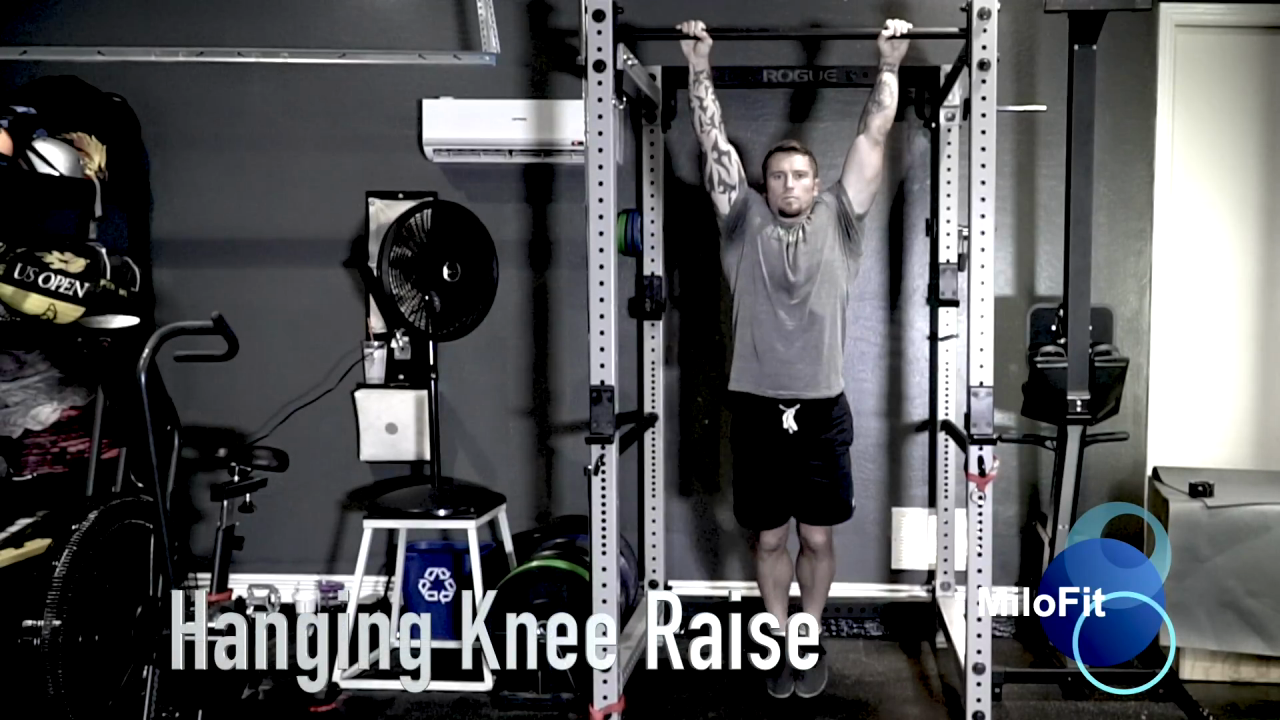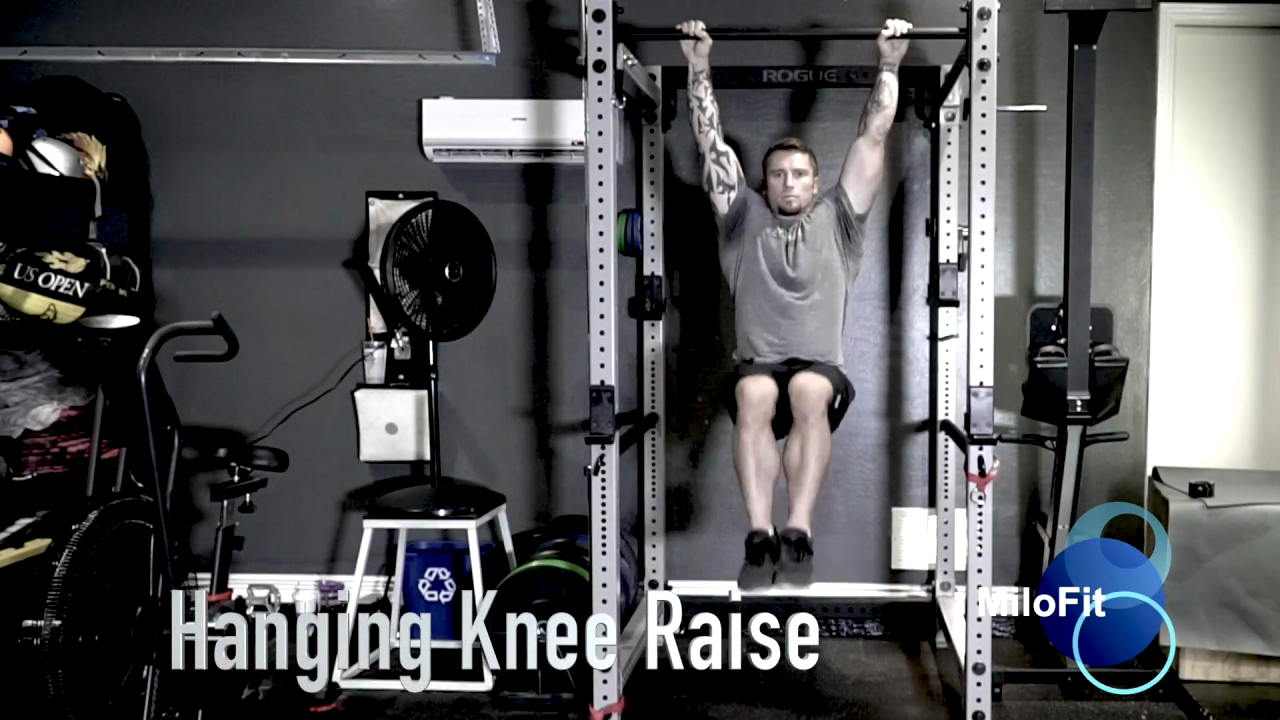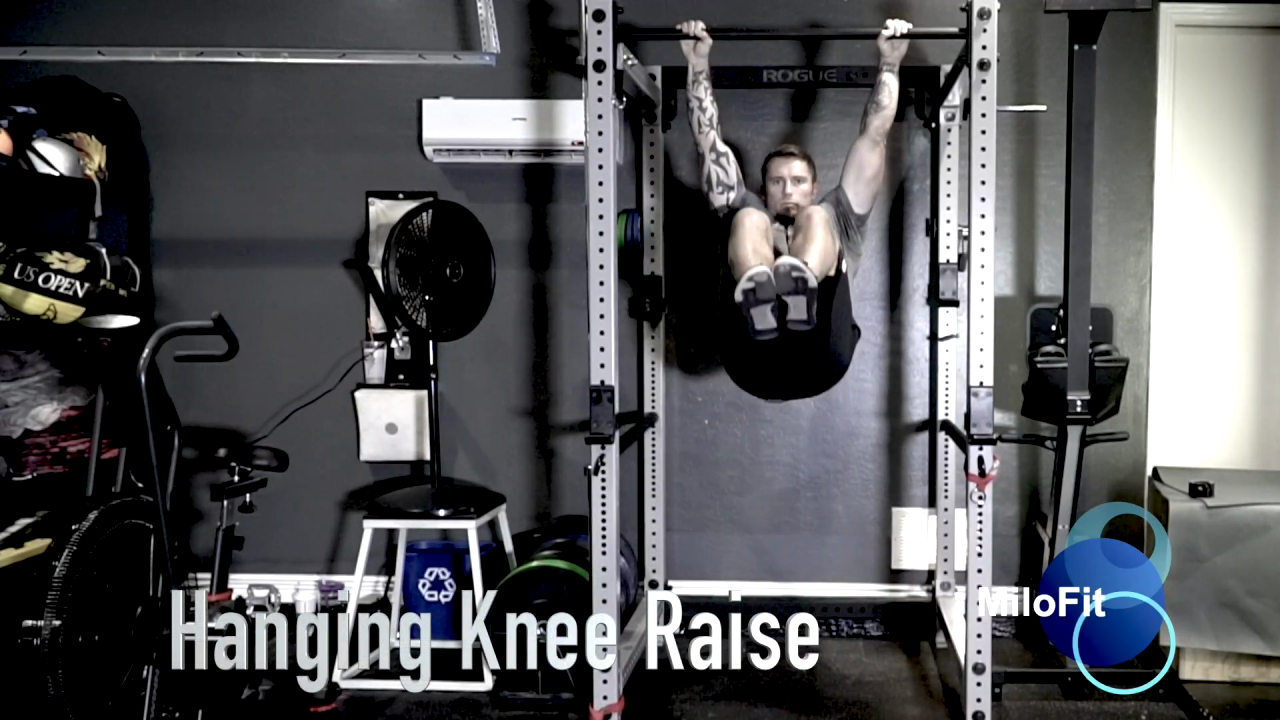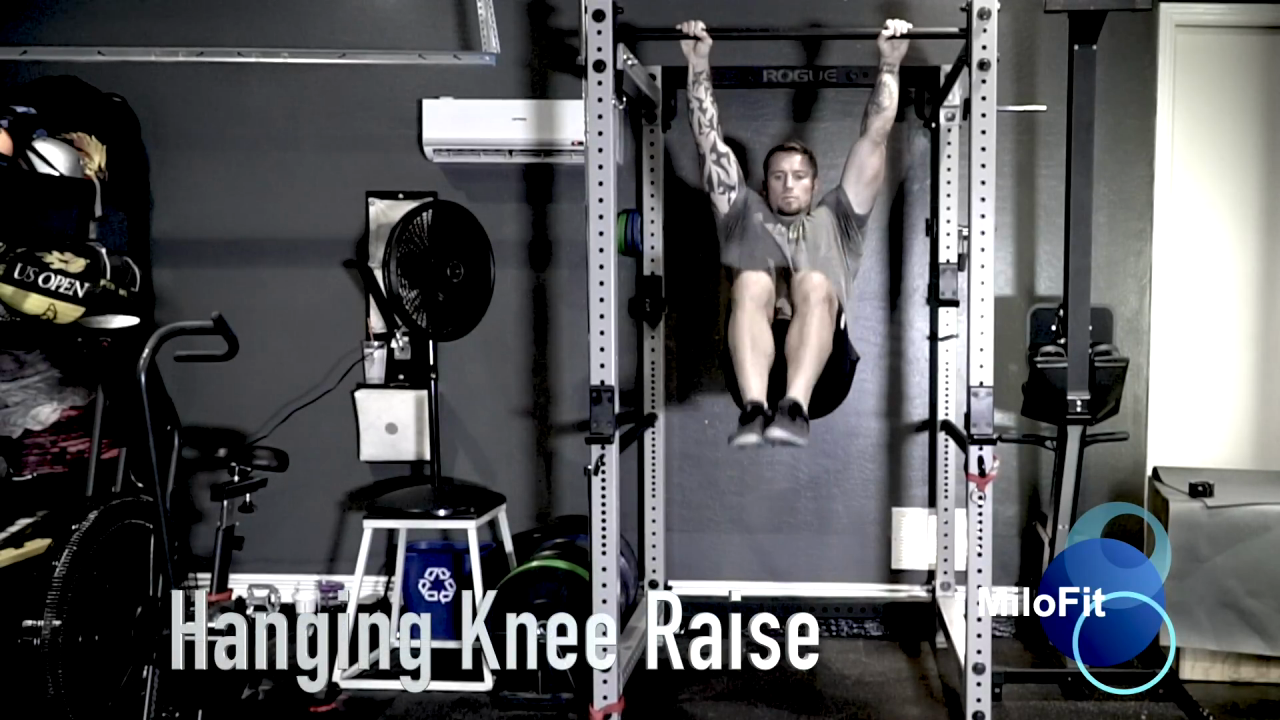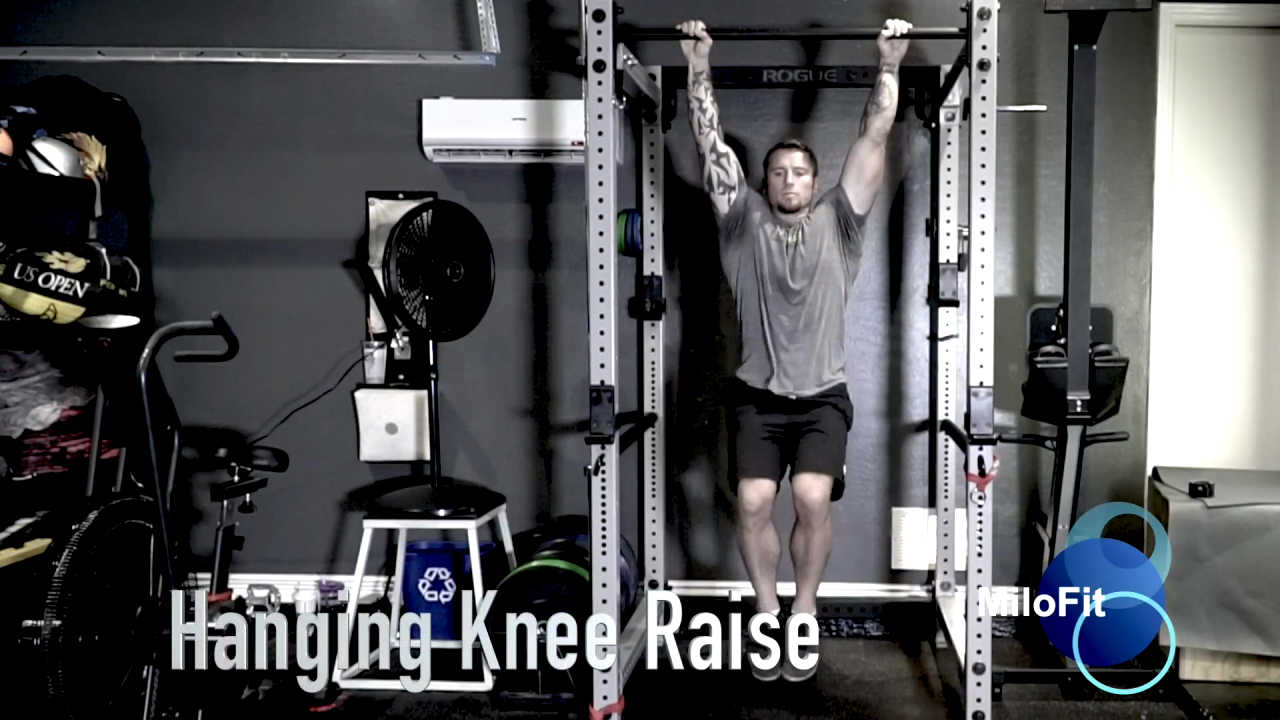
dt=0.4s
person 1, frame 1
left shoulder: (839, 217)
right shoulder: (743, 220)
left elbow: (872, 138)
right elbow: (714, 144)
left wrist: (889, 65)
right wrist: (698, 67)
left hip: (822, 411)
right hip: (757, 409)
left knee: (817, 539)
right knee: (769, 540)
left ankle: (810, 639)
right ankle: (778, 641)
person 1, frame 2
left shoulder: (836, 220)
right shoulder: (744, 218)
left elbow: (871, 138)
right elbow: (711, 143)
left wrist: (888, 65)
right wrist: (699, 65)
left hip: (820, 383)
right hip: (758, 376)
left knee: (807, 392)
right knee: (754, 395)
left ankle: (796, 535)
right ankle: (760, 540)
person 1, frame 3
left shoulder: (837, 213)
right shoulder: (748, 208)
left elbow: (873, 136)
right elbow: (710, 142)
left wrist: (889, 64)
right wrist: (699, 65)
left hip: (821, 351)
right hip: (755, 353)
left knee: (816, 219)
right knee: (747, 220)
left ankle: (800, 285)
right ankle: (758, 293)
person 1, frame 4
left shoulder: (837, 216)
right shoulder: (743, 215)
left elbow: (873, 140)
right elbow: (710, 142)
left wrist: (889, 64)
right wrist: (698, 64)
left knee: (812, 285)
right knee: (752, 285)
left ankle: (792, 410)
right ankle: (755, 411)
person 1, frame 5
left shoulder: (838, 217)
right shoulder: (744, 218)
left elbow: (873, 137)
right elbow: (712, 145)
left wrist: (889, 65)
right wrist: (699, 67)
left hip: (822, 394)
right hip: (758, 393)
left knee: (812, 499)
right knee: (753, 502)
left ankle: (803, 622)
right ankle: (767, 623)
